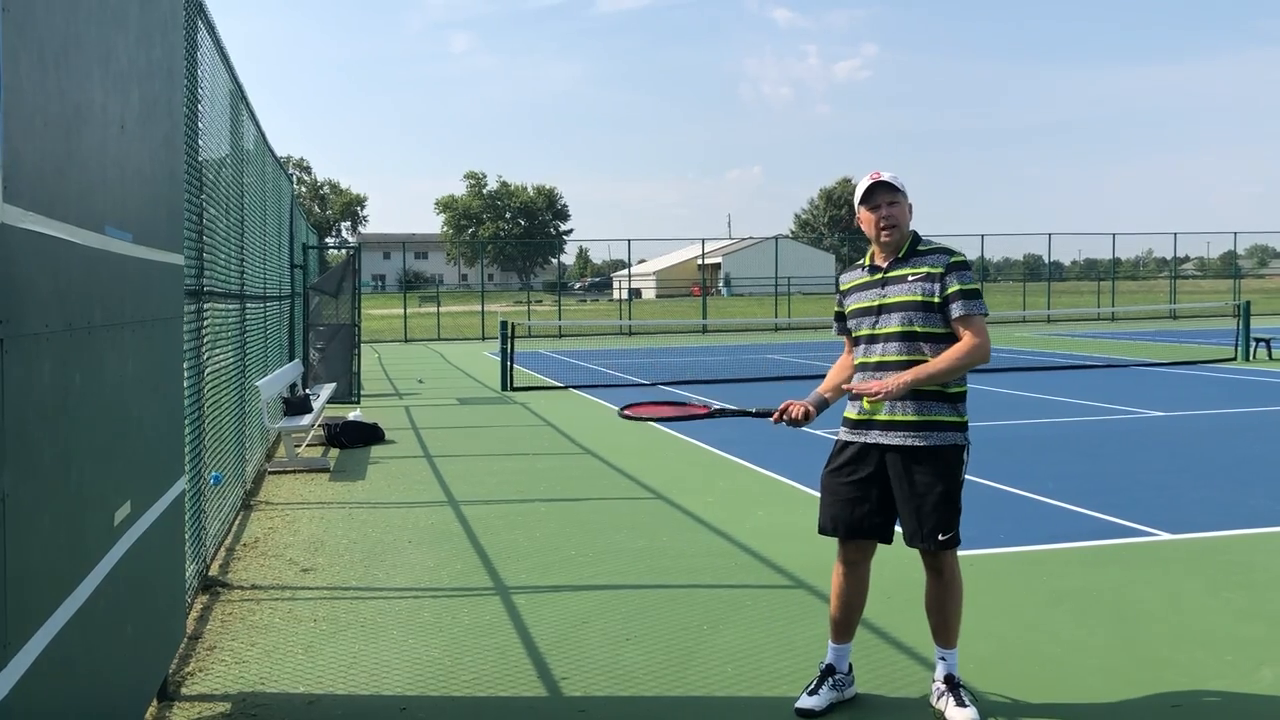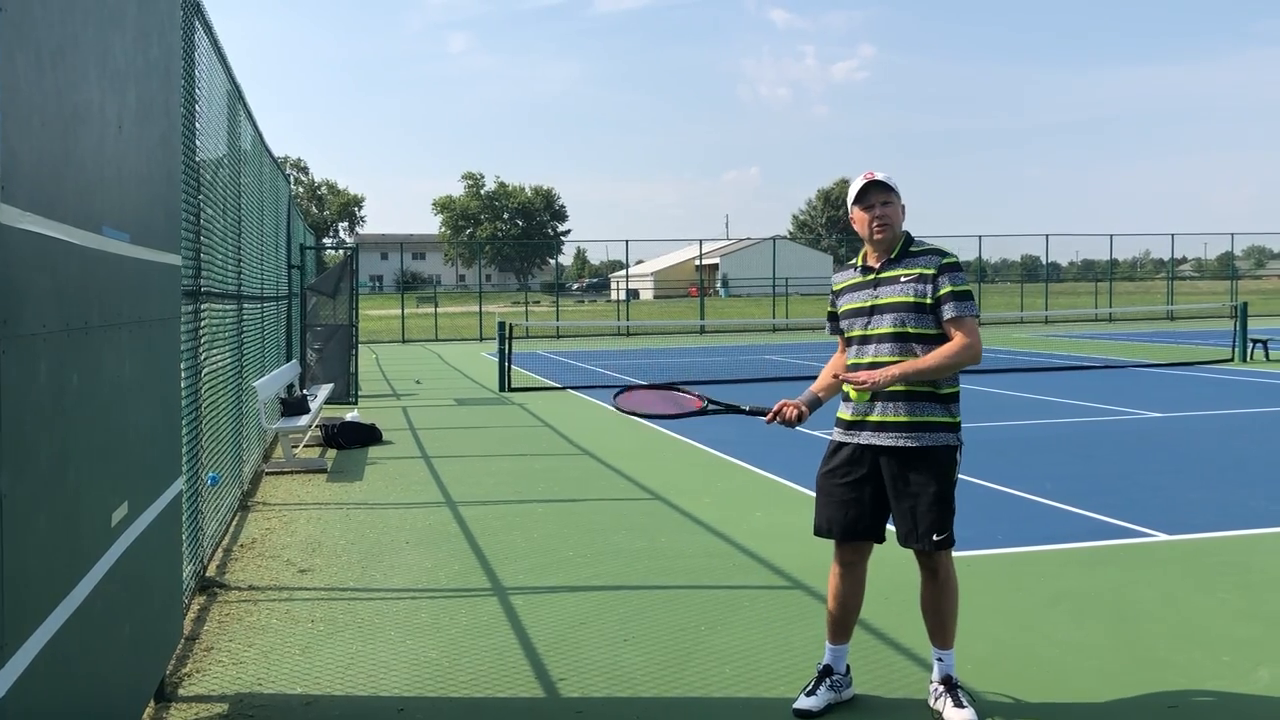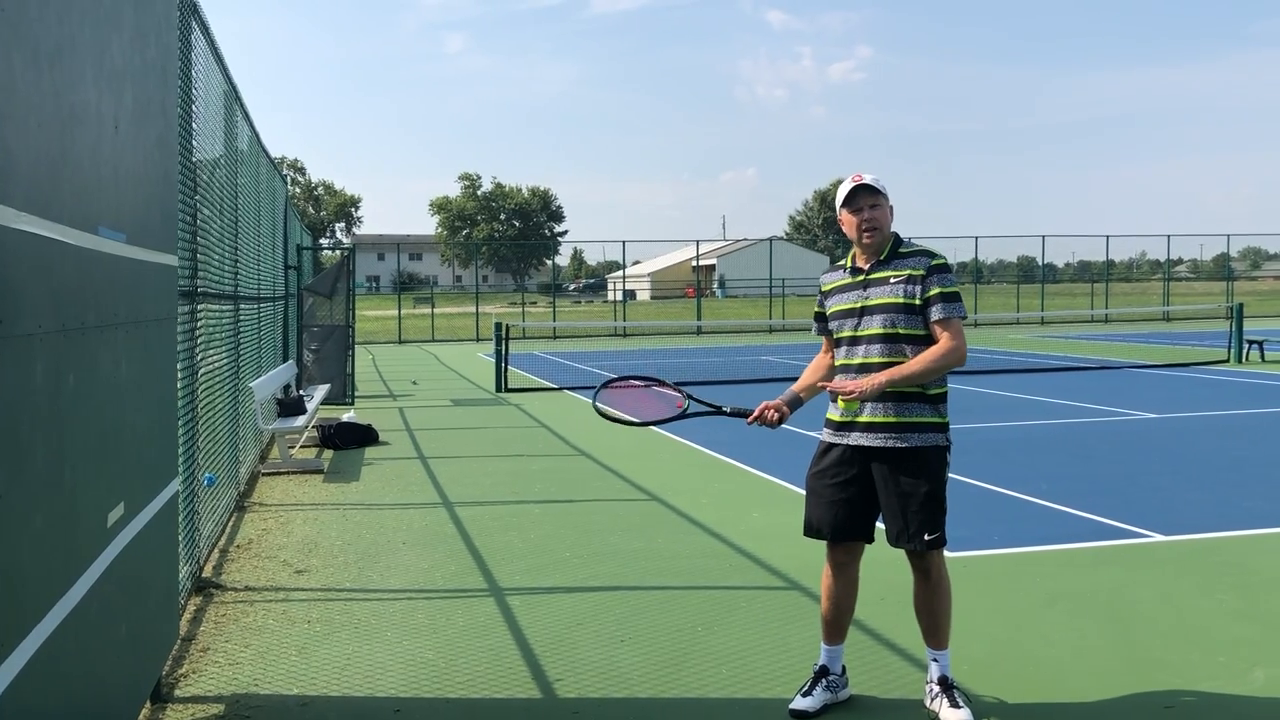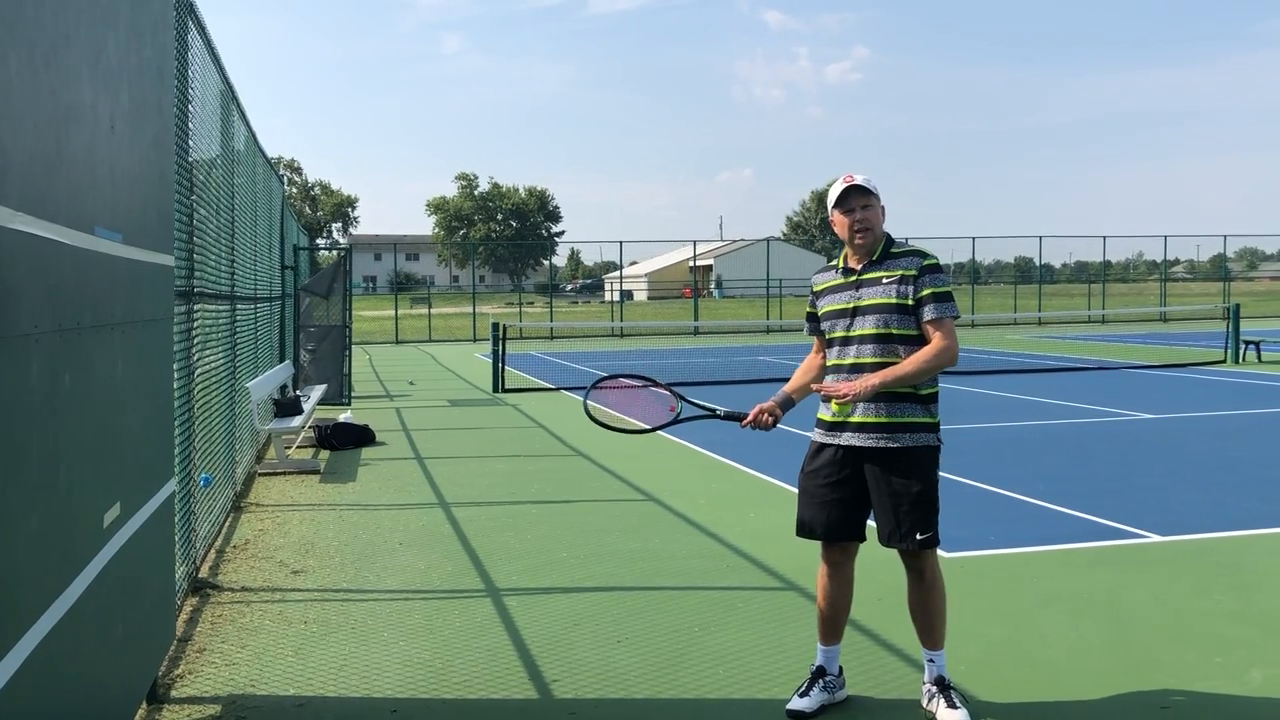
dt=0.2s
person 1, frame 1
left shoulder: (947, 265)
right shoulder: (850, 280)
left elbow: (977, 346)
left wrist: (903, 381)
right wrist: (815, 401)
left hip: (930, 439)
right hip: (860, 438)
left knee: (939, 554)
right knee: (851, 550)
right ankle: (837, 669)
person 1, frame 2
left shoulder: (939, 266)
right shoulder: (843, 279)
left elbow: (969, 346)
left wrist: (892, 373)
right wrist: (808, 400)
left hip: (924, 441)
right hip: (854, 439)
left knee: (934, 555)
right knee: (847, 551)
right ankle: (835, 671)
person 1, frame 3
left shoulder: (928, 267)
right shoulder: (831, 280)
left elbow: (954, 349)
left wrist: (879, 381)
right wrist: (789, 400)
left hip: (914, 441)
right hip: (843, 440)
left knee: (926, 557)
right knee: (840, 551)
right ankle: (831, 672)
person 1, frame 4
left shoulder: (920, 267)
right shoulder: (822, 281)
left elbow: (945, 349)
left wrist: (872, 382)
right wrist: (781, 401)
left hip: (905, 440)
right hip: (835, 440)
left knee: (919, 556)
right knee: (835, 552)
right ankle: (827, 672)
